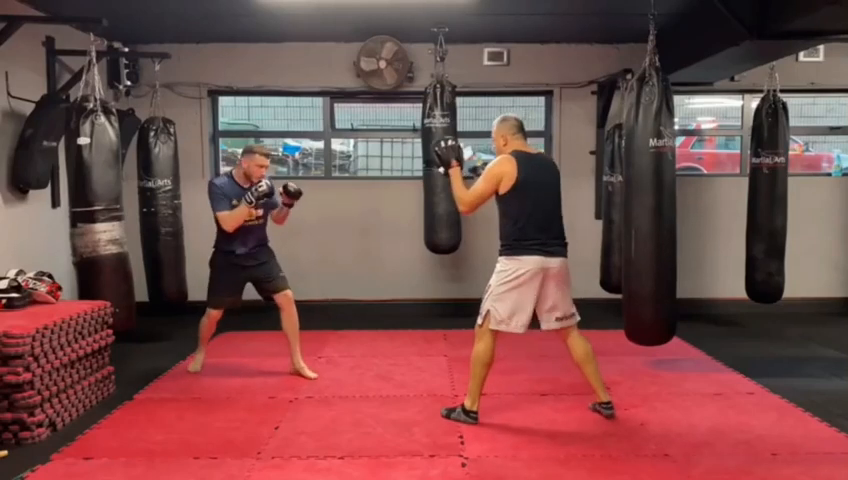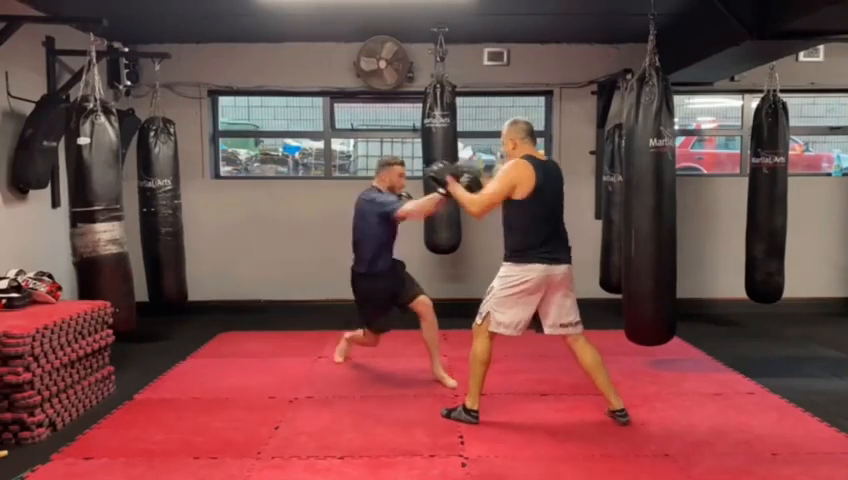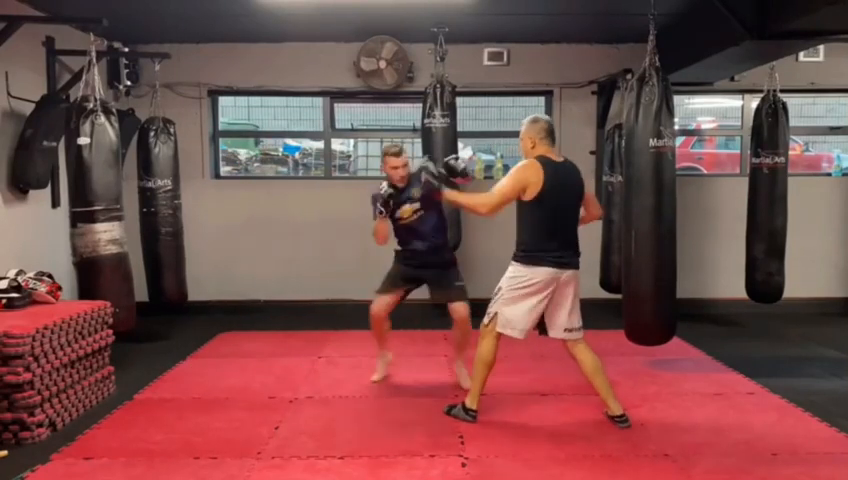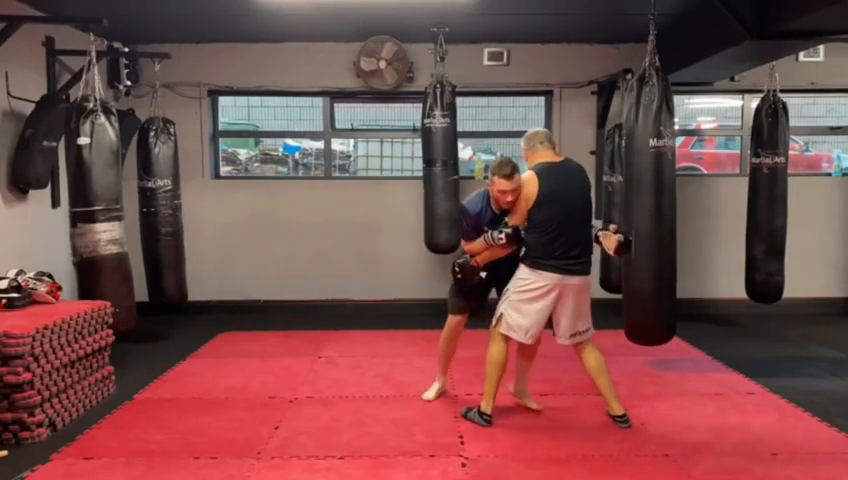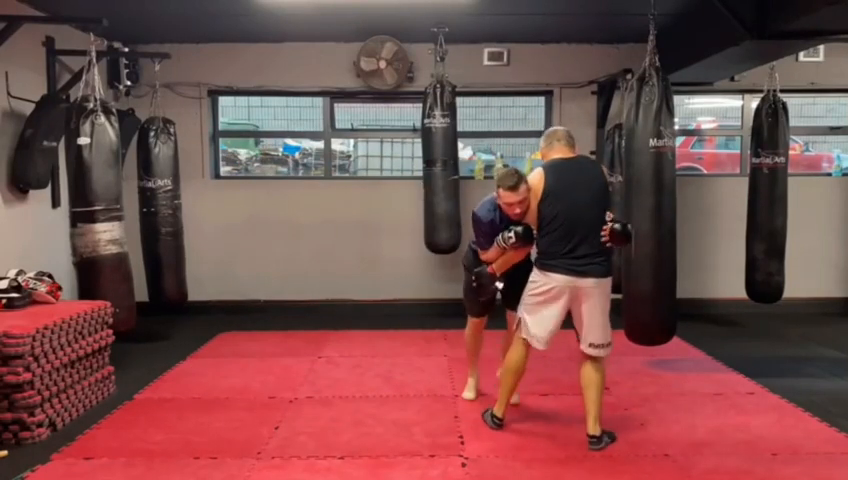
dt=1s
person 1, frame 1
left shoulder: (503, 164)
right shoulder: (549, 164)
left elbow: (465, 205)
left wrist: (453, 166)
right wrist: (491, 182)
left hip: (519, 260)
right hip: (555, 259)
left knee: (485, 330)
right knee: (569, 329)
left ankle: (470, 407)
right ankle: (603, 400)
person 1, frame 2
left shoulder: (516, 169)
right shoulder: (553, 169)
left elbow: (477, 207)
left wrist: (449, 180)
left hip: (523, 267)
right hip: (558, 266)
left knee: (483, 330)
right knee: (575, 338)
left ankle: (471, 406)
right ankle: (617, 406)
person 1, frame 3
left shoulder: (528, 169)
right shoulder: (573, 172)
left elbow: (487, 205)
right elbow: (595, 212)
left wrist: (444, 190)
left hip: (531, 269)
right hip: (566, 270)
left knee: (490, 331)
right knee: (576, 342)
left ankle: (470, 405)
right ankle: (616, 410)
person 1, frame 4
left shoulder: (530, 179)
right shoulder: (580, 172)
left elbow: (511, 236)
left wrist: (476, 261)
left hip: (538, 273)
right hip: (578, 274)
left knee: (500, 334)
right knee: (582, 343)
left ankle: (485, 410)
right ankle: (618, 411)
person 1, frame 5
left shoulder: (539, 177)
right shoulder: (599, 171)
left wrist: (492, 271)
left hip: (551, 275)
right hip: (595, 276)
left knee: (521, 340)
right knee: (592, 353)
left ankle: (498, 413)
right ankle: (595, 431)
person 2, frame 1
left shoulder: (264, 184)
right shoulder: (219, 186)
left elbow: (278, 219)
right elbow: (228, 224)
left wrist: (288, 203)
right wrist: (250, 198)
left hip: (260, 255)
right hip: (229, 259)
left knee: (286, 299)
right knee: (214, 312)
left ankle: (297, 361)
right ankle: (201, 353)
person 2, frame 2
left shoulder: (388, 197)
right shoulder: (373, 201)
right elbow: (413, 210)
right wrist: (445, 191)
left hip: (389, 269)
right hip: (370, 278)
left knee: (426, 307)
right knee: (372, 339)
left ankle: (437, 369)
right ankle: (349, 338)
person 2, frame 3
left shoulder: (423, 177)
right shoulder: (381, 195)
left elbow: (462, 179)
right elbow: (381, 239)
left wrist: (457, 169)
right wrist: (382, 210)
left hip: (440, 259)
right hip: (409, 260)
left knee: (462, 314)
right knee: (378, 311)
left ankle: (459, 365)
right ankle: (383, 357)
person 2, frame 4
right shoulder: (472, 207)
right elbow: (469, 248)
right wrist: (492, 239)
left hip: (511, 266)
right hip: (476, 266)
right knee: (454, 324)
left ankle: (520, 387)
right ankle: (440, 381)
person 2, frame 5
right shoulder: (483, 214)
right elbow: (487, 256)
right wrist: (503, 242)
left hip: (518, 264)
right hip: (481, 263)
right knee: (476, 322)
right ankle: (473, 378)
